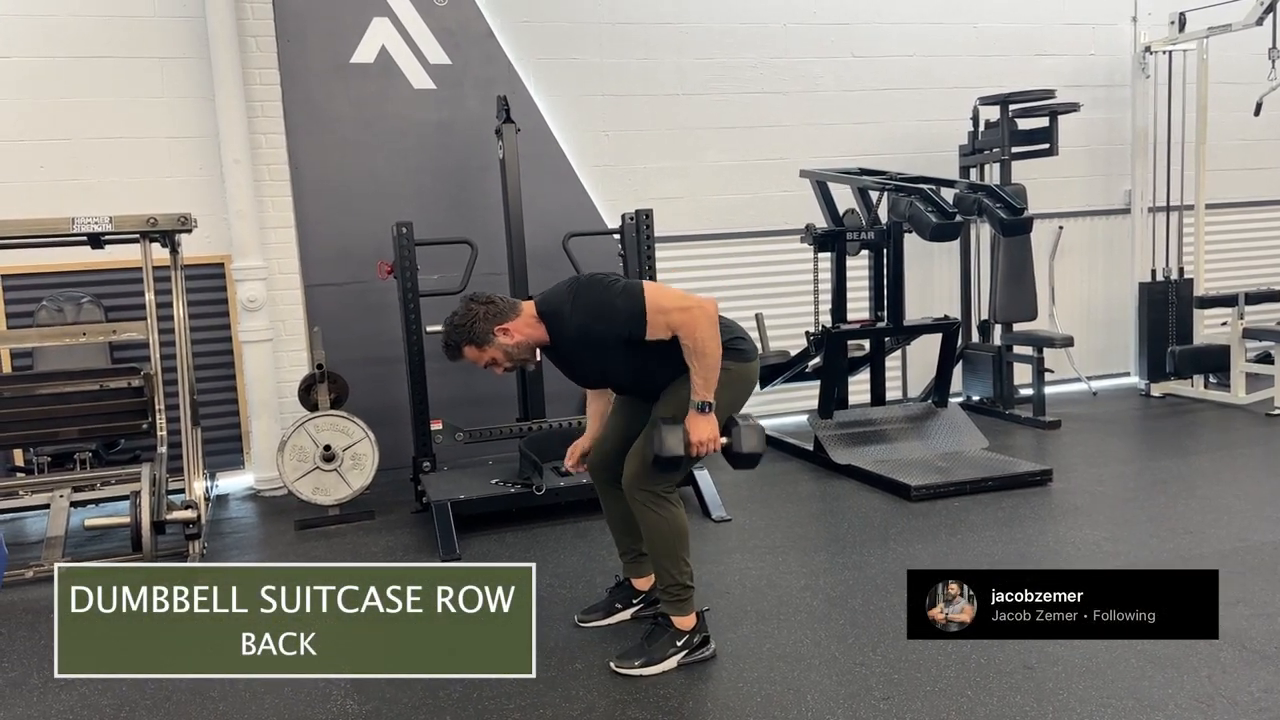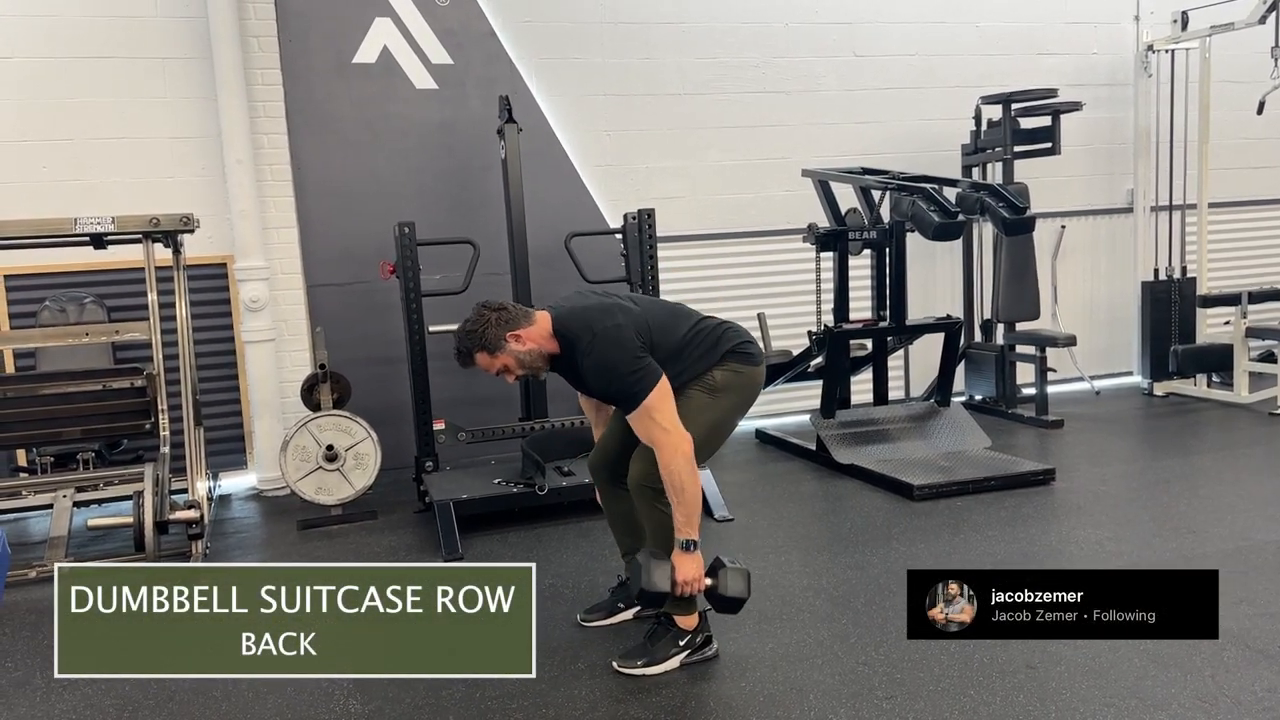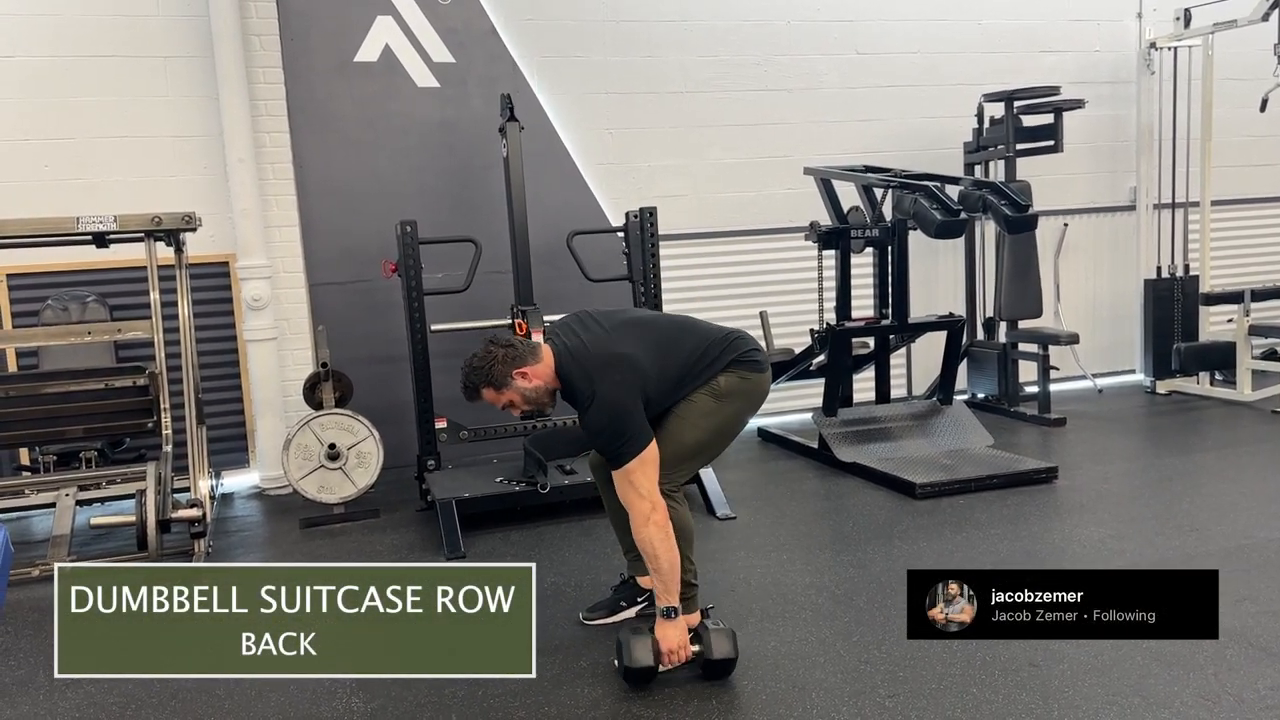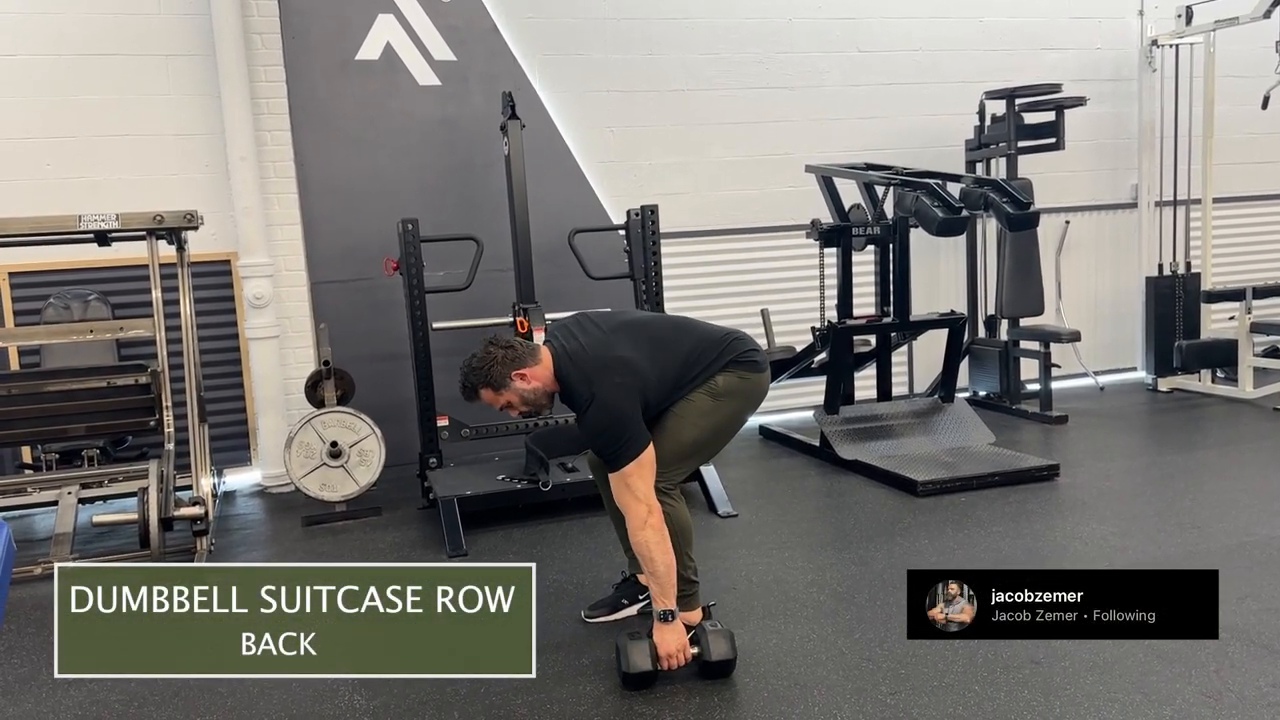
dt=0.4s
person 1, frame 1
left shoulder: (586, 307)
right shoulder: (553, 335)
left elbow: (699, 311)
left wrist: (702, 407)
right wrist: (590, 438)
left hip: (723, 362)
left knee: (645, 479)
right knee: (606, 466)
left ankle: (685, 628)
right ankle: (641, 588)
person 1, frame 2
left shoulder: (602, 346)
right shoulder: (558, 332)
left elbow: (672, 442)
right elbow: (595, 391)
left wrist: (687, 546)
right wrist: (606, 443)
left hip: (730, 367)
left knee: (649, 477)
right knee: (605, 466)
left ankle: (688, 628)
person 1, frame 3
left shoulder: (604, 395)
right shoulder: (557, 344)
left elbow: (648, 510)
left wrist: (669, 616)
left hip: (737, 373)
right hip: (692, 370)
left knee: (660, 480)
right knee: (606, 467)
left ankle: (688, 621)
right ankle: (645, 584)
person 1, frame 4
left shoulder: (602, 396)
right shoulder: (556, 344)
left elbow: (642, 513)
left wrist: (666, 619)
left hip: (736, 372)
right hip: (696, 368)
left knee: (655, 478)
right knee: (604, 464)
left ankle: (689, 618)
right ankle: (646, 582)
